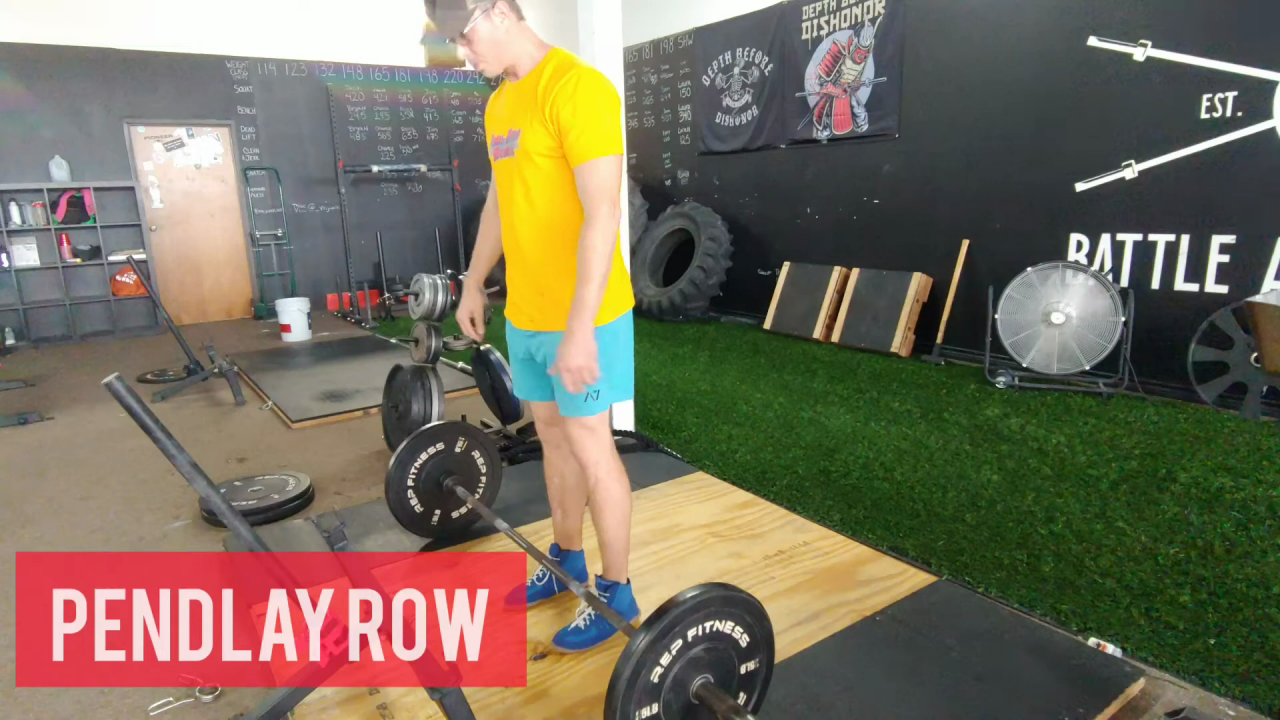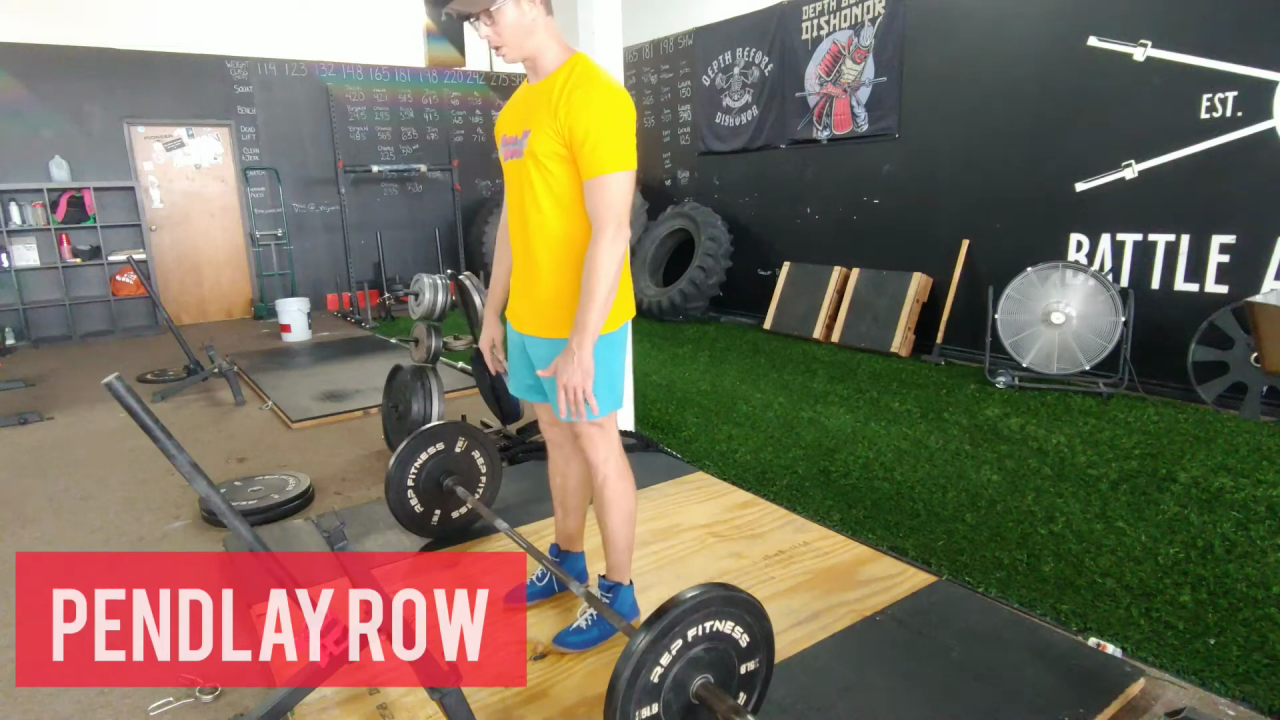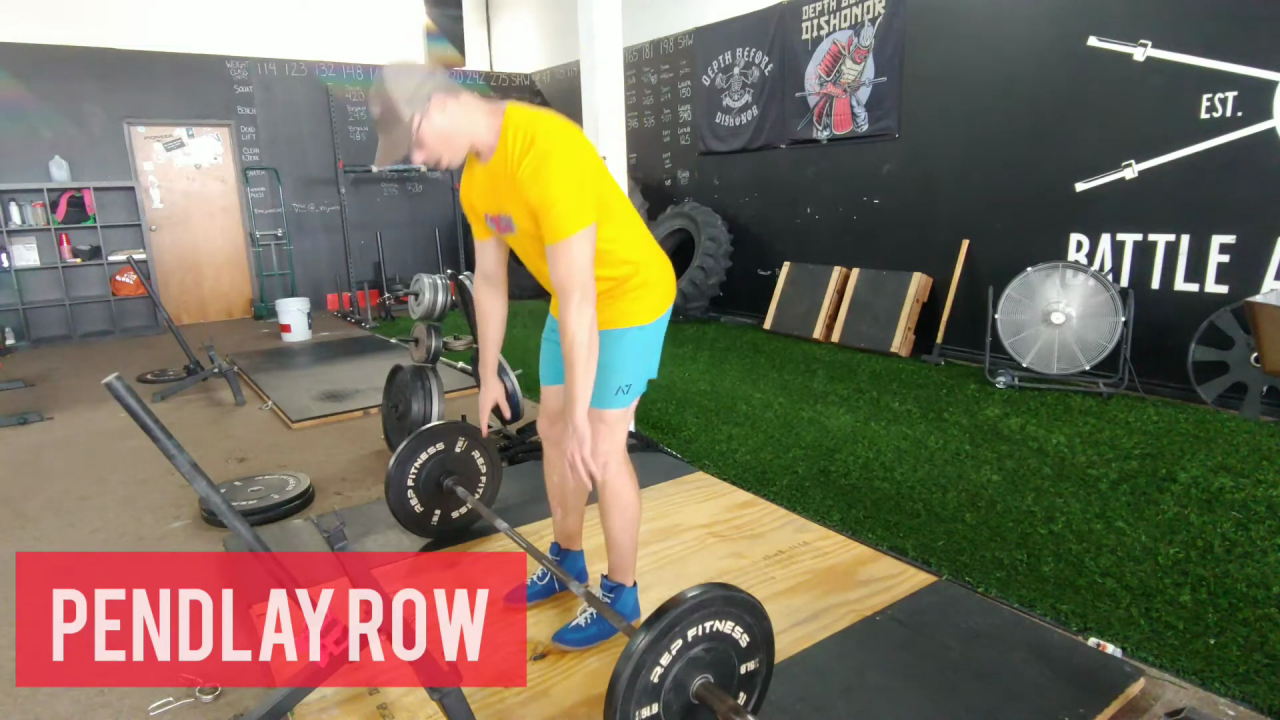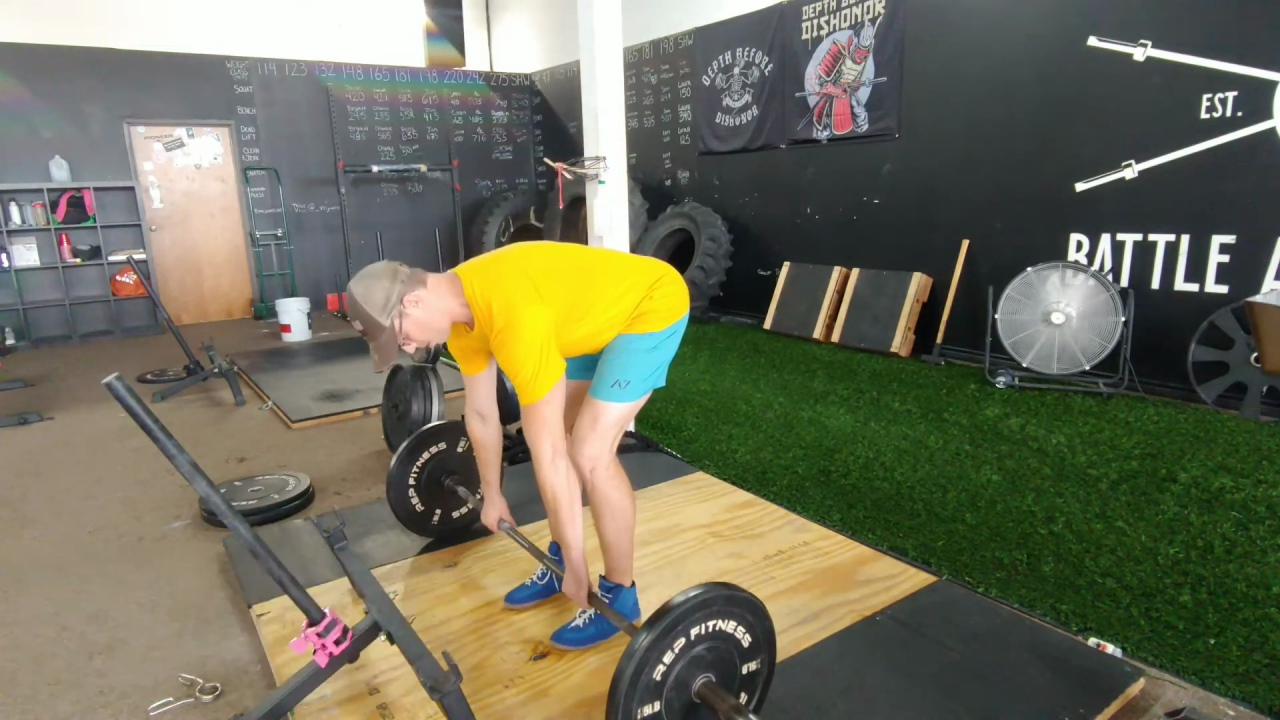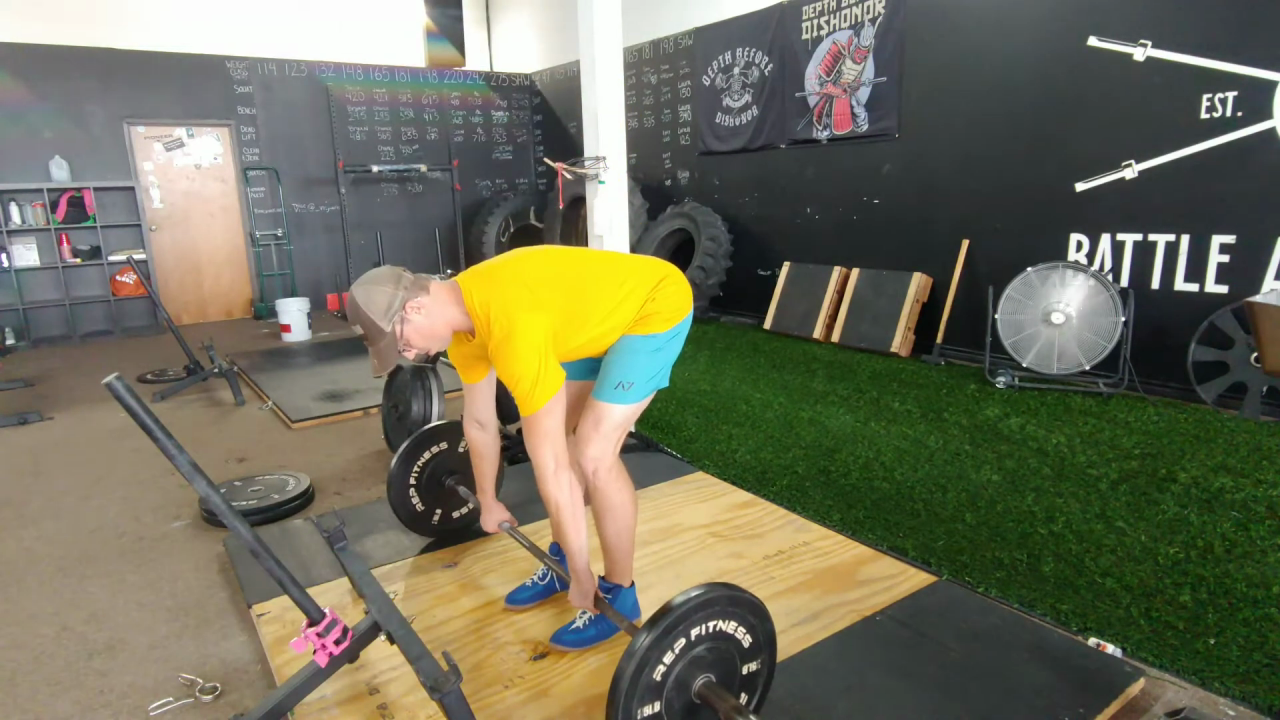
dt=1s
person 1, frame 1
left shoulder: (578, 89)
right shoulder: (500, 103)
left elbow: (602, 216)
left wrist: (580, 329)
right wrist: (474, 282)
left hip: (582, 313)
right hip: (527, 311)
left knee: (588, 441)
right knee: (553, 434)
left ankle: (616, 591)
right ankle: (567, 559)
person 1, frame 2
left shoulder: (594, 97)
right shoulder: (517, 106)
left elbow: (611, 232)
left wrist: (581, 345)
right wrist: (493, 313)
left hip: (580, 320)
right hip: (530, 315)
left knee: (595, 444)
right knee: (558, 438)
left ankle: (618, 593)
right ankle: (567, 561)
person 1, frame 3
left shoulder: (548, 155)
right shoulder: (475, 177)
left elbow: (578, 296)
right elbow: (489, 279)
left wrist: (580, 418)
right wrist: (487, 375)
left hip: (628, 297)
right hip: (577, 306)
left knee: (600, 449)
right knee: (551, 430)
left ankle: (621, 595)
right ankle: (567, 560)
person 1, frame 4
left shoulder: (514, 319)
right shoulder: (459, 307)
left elbow: (551, 456)
right elbow: (480, 414)
left wrist: (576, 566)
right wrist: (491, 495)
left hip: (652, 305)
right hip: (602, 310)
left knee: (590, 453)
right knee: (543, 431)
left ankle: (619, 595)
right ankle: (557, 562)
person 1, frame 5
left shoulder: (512, 329)
right shoulder: (460, 312)
left elbow: (553, 466)
right elbow: (479, 422)
left wrist: (582, 575)
right wrist: (487, 502)
left hip: (656, 305)
right hip: (607, 309)
left knee: (594, 454)
right knee: (552, 433)
left ankle: (618, 594)
right ankle: (561, 561)
